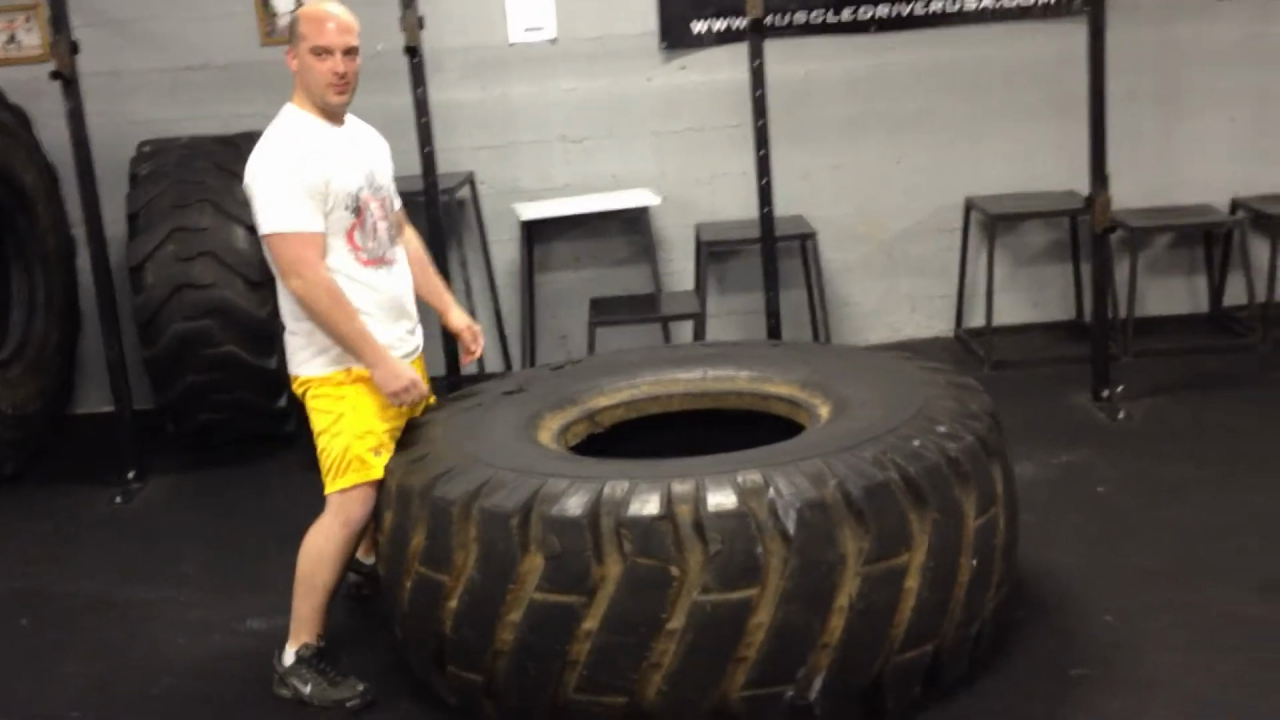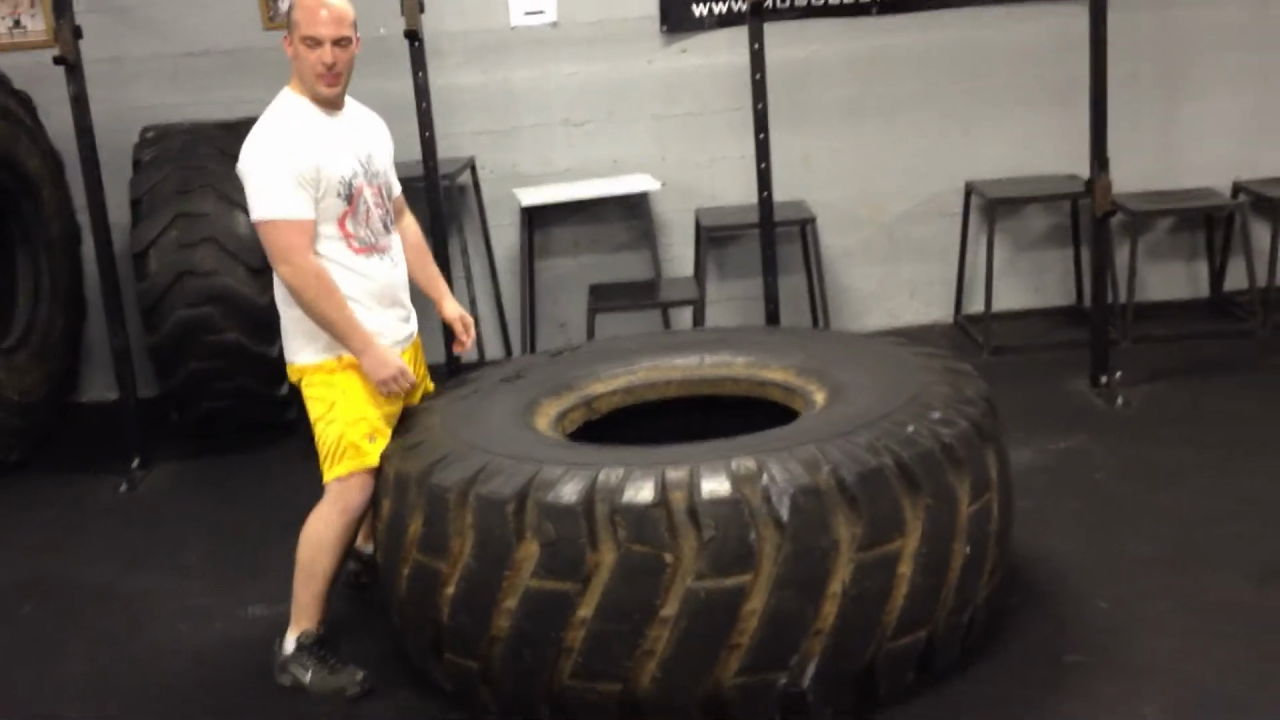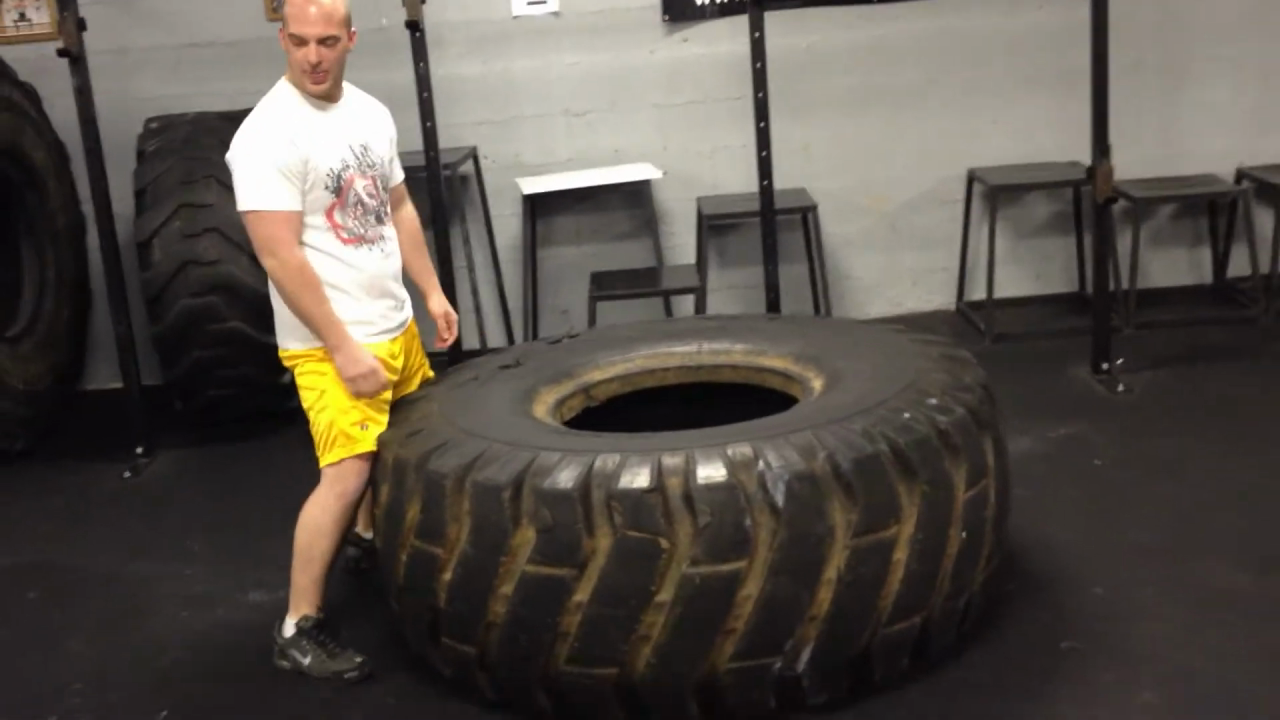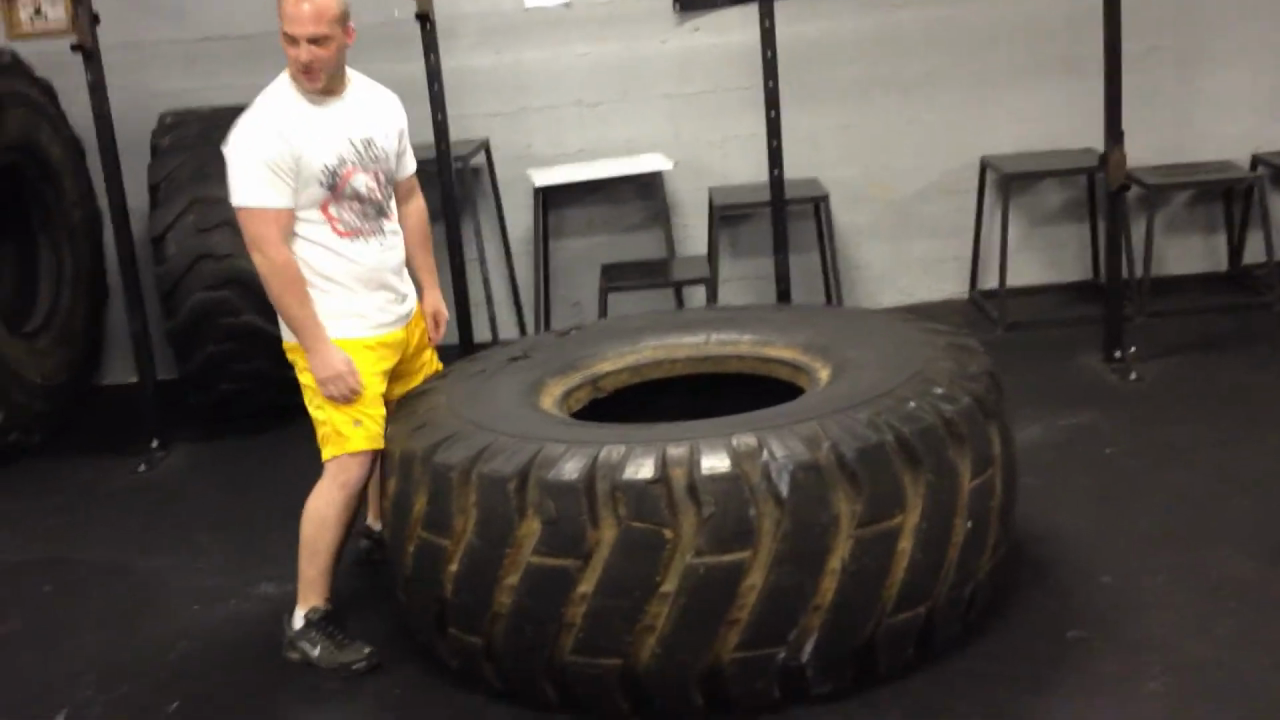
dt=0.1s
person 1, frame 1
left shoulder: (366, 138)
right shoulder: (287, 155)
right elbow: (306, 278)
left wrist: (450, 310)
right wrist: (377, 363)
left hip: (401, 348)
right hip: (345, 365)
right knee: (352, 502)
left ankle: (369, 564)
right ankle: (299, 657)
person 1, frame 2
left shoulder: (366, 124)
right shoulder: (278, 142)
right elbow: (295, 264)
left wrist: (444, 298)
right wrist: (364, 350)
left hip: (400, 334)
right hip: (339, 352)
right knee: (350, 488)
left ankle: (370, 551)
right ankle: (299, 645)
person 1, frame 3
left shoulder: (370, 112)
right shoulder: (269, 134)
right elbow: (280, 255)
left wrist: (431, 293)
right wrist: (342, 346)
left hip: (393, 324)
right hip: (330, 341)
right knee: (346, 473)
left ankle: (370, 537)
right ankle: (298, 629)
person 1, frame 4
left shoulder: (381, 104)
right shoulder: (264, 130)
right elbow: (270, 250)
left wrist: (430, 289)
right wrist: (317, 347)
left hip: (401, 313)
right hip: (337, 333)
right knee: (349, 467)
left ankle: (381, 528)
right ankle: (307, 622)
